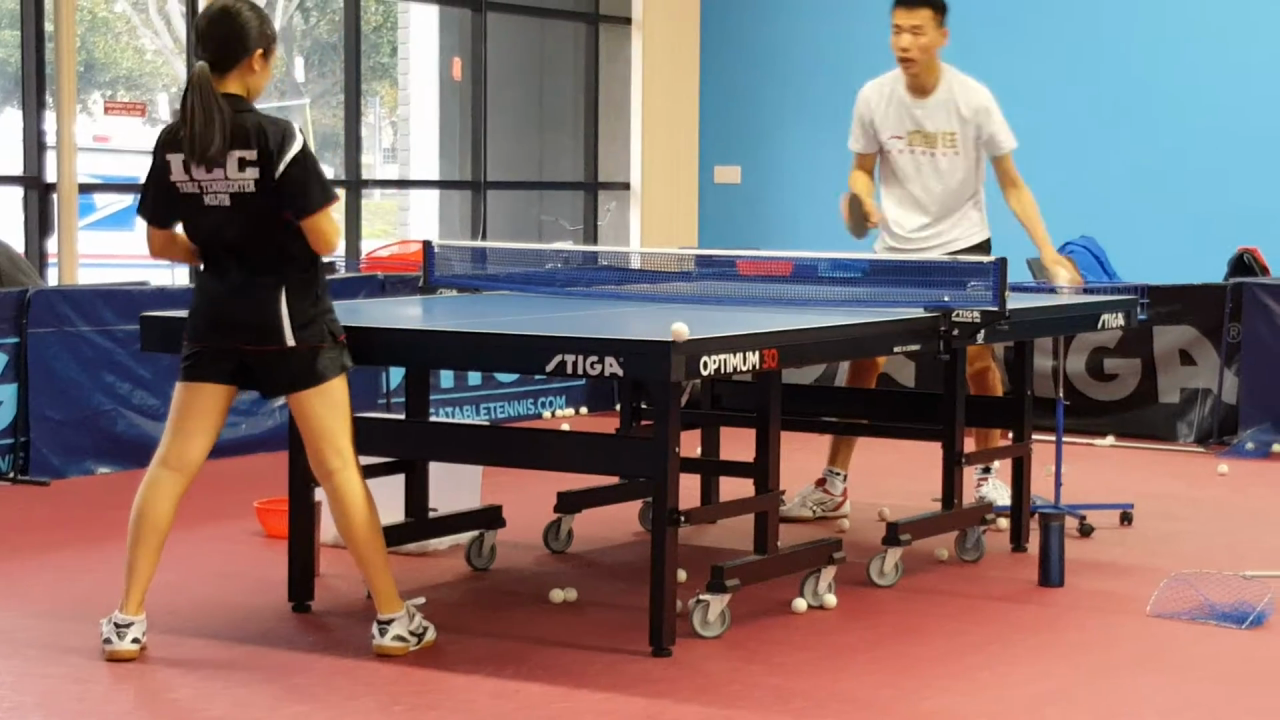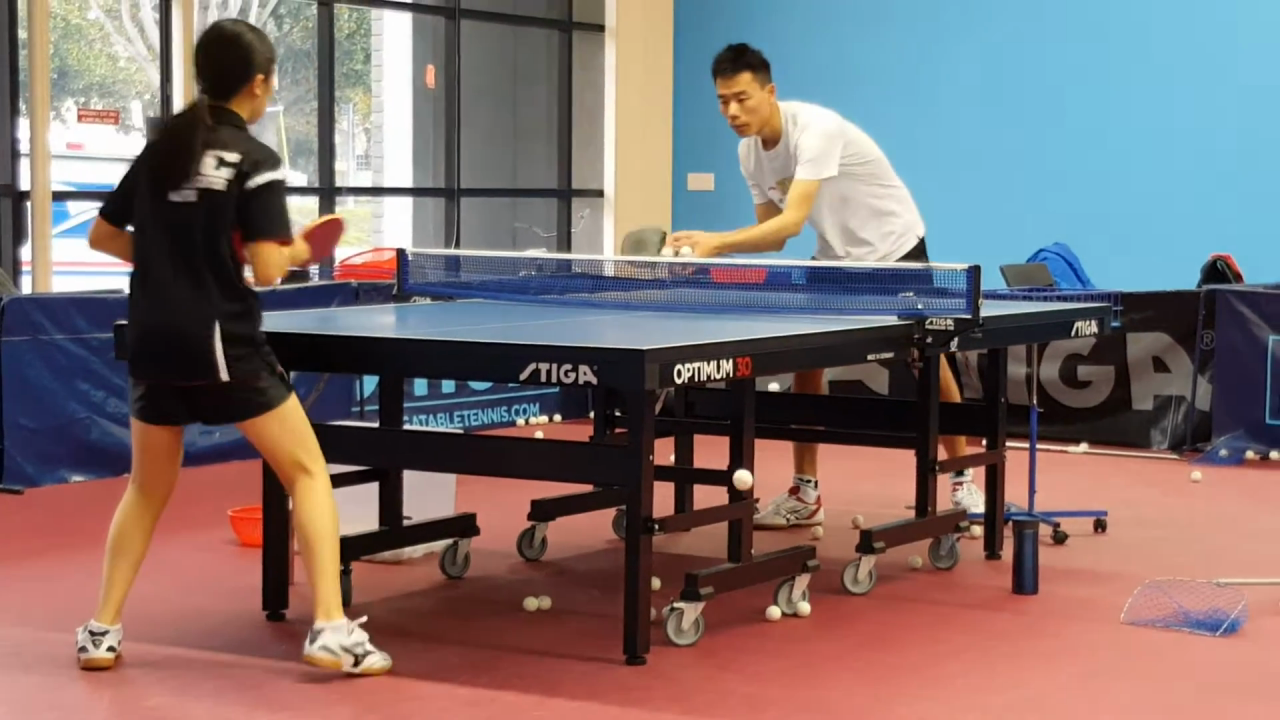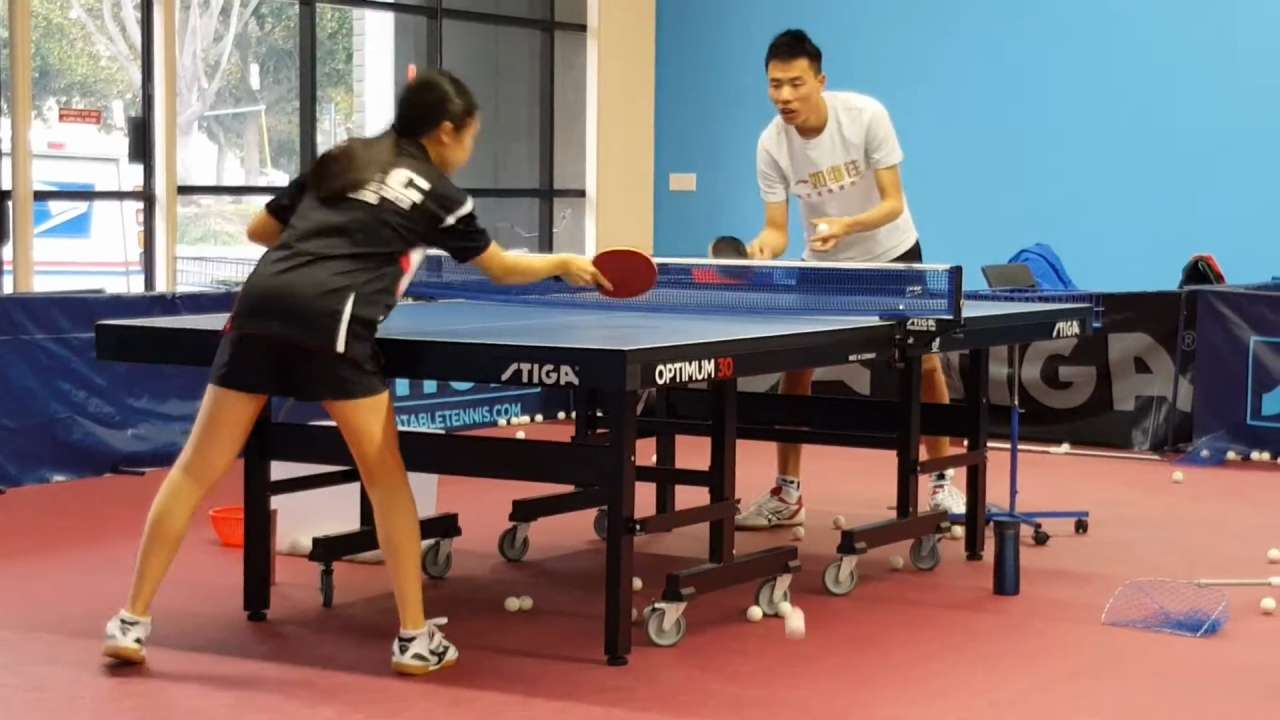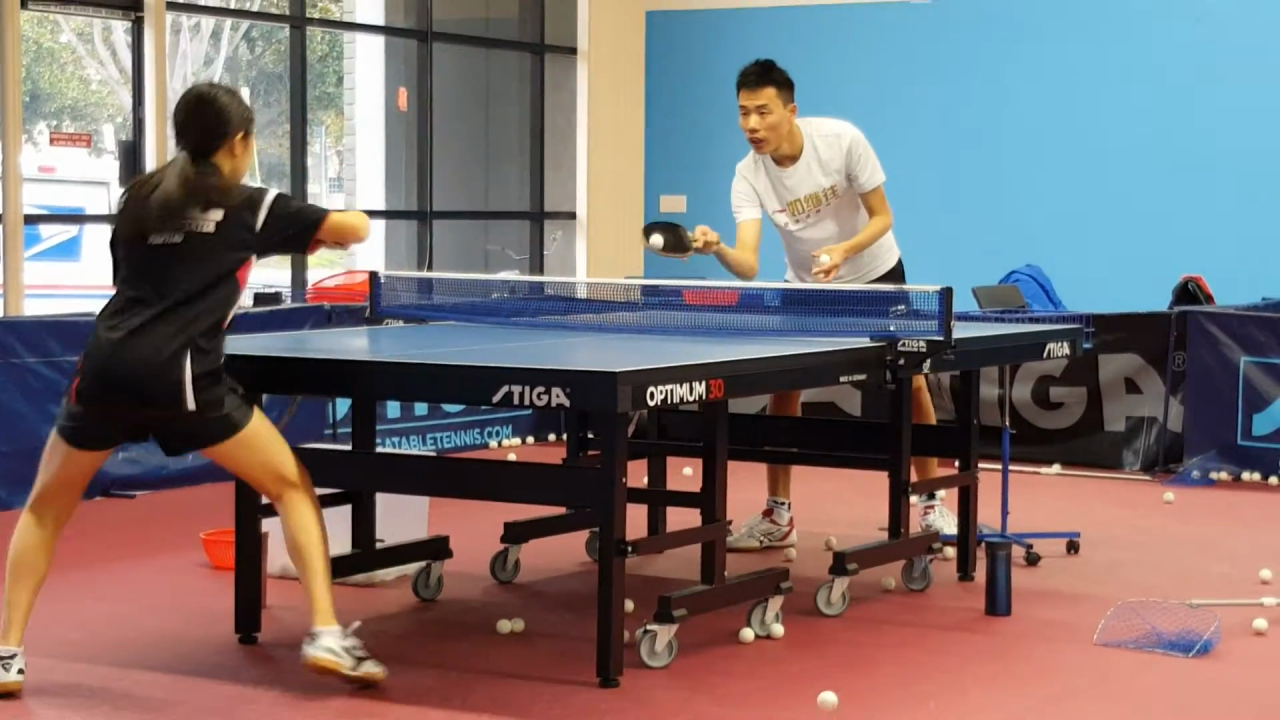
dt=0.7s
person 1, frame 1
left shoulder: (173, 142)
right shoulder: (277, 137)
left elbow: (162, 245)
right elbow: (325, 241)
right wrist: (322, 205)
left hip: (214, 319)
right hip: (290, 318)
left knee: (170, 465)
right knee: (337, 469)
left ankle: (126, 621)
right ankle: (393, 619)
person 1, frame 2
left shoulder: (160, 147)
right shoulder: (256, 161)
left elbow: (103, 235)
right elbow: (266, 270)
right wrist: (299, 251)
left hip: (154, 343)
right hip: (223, 341)
left knee: (148, 490)
right knee: (307, 474)
left ankle: (102, 630)
right ankle: (331, 627)
person 1, frame 3
left shoulder: (342, 159)
right shoulder: (437, 193)
left elbow: (260, 228)
right elbow: (499, 268)
right wrist: (564, 263)
left hip: (262, 305)
right hip: (332, 320)
left knee: (197, 467)
right knee: (385, 477)
left ankle: (130, 619)
right ankle: (416, 635)
person 1, frame 4
left shoulder: (137, 200)
right shoulder: (249, 205)
right elbow: (351, 228)
right wrist: (352, 223)
left hip: (108, 366)
right hip: (184, 377)
right knee: (293, 489)
right ankle: (327, 634)
person 2, frame 1
left shoulder: (974, 99)
right shoulder: (872, 98)
left elbow: (1012, 185)
right elbow: (862, 170)
left wrist: (1048, 253)
right wrist: (867, 202)
left hip: (964, 246)
right hip: (896, 248)
left knee: (978, 360)
right knee: (862, 362)
left ankle: (986, 475)
right ankle: (832, 483)
person 2, frame 2
left shoulder: (815, 128)
right shoulder: (749, 153)
left elbow: (792, 221)
right elbow: (772, 236)
left wrist: (715, 242)
right wrist: (706, 243)
left hip: (894, 247)
right hip: (836, 257)
right knee: (805, 362)
left ankle: (962, 478)
right ankle: (805, 492)
person 2, frame 3
left shoulder: (866, 114)
right shoulder: (771, 145)
left elbow: (893, 202)
right elbow: (777, 230)
left wrist: (846, 225)
right wrist: (761, 247)
left hip: (891, 253)
right hip: (824, 263)
left knee: (925, 365)
right knee: (796, 367)
left ankle: (942, 481)
right ankle: (787, 493)
person 2, frame 4
left shoulder: (842, 139)
right shoulder: (748, 175)
left elbow: (883, 218)
right elbow: (749, 262)
left wrist: (843, 250)
right wrist: (716, 248)
left hip: (875, 274)
right hip: (808, 286)
left knee: (909, 384)
right knee: (782, 387)
left ankle: (930, 502)
right ankle: (778, 514)
